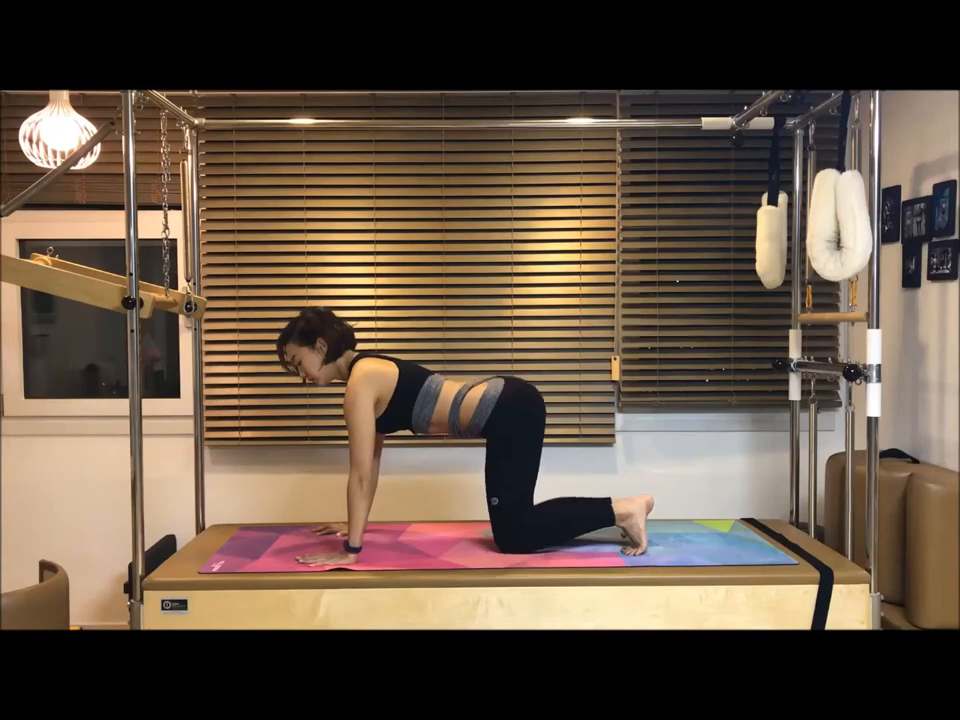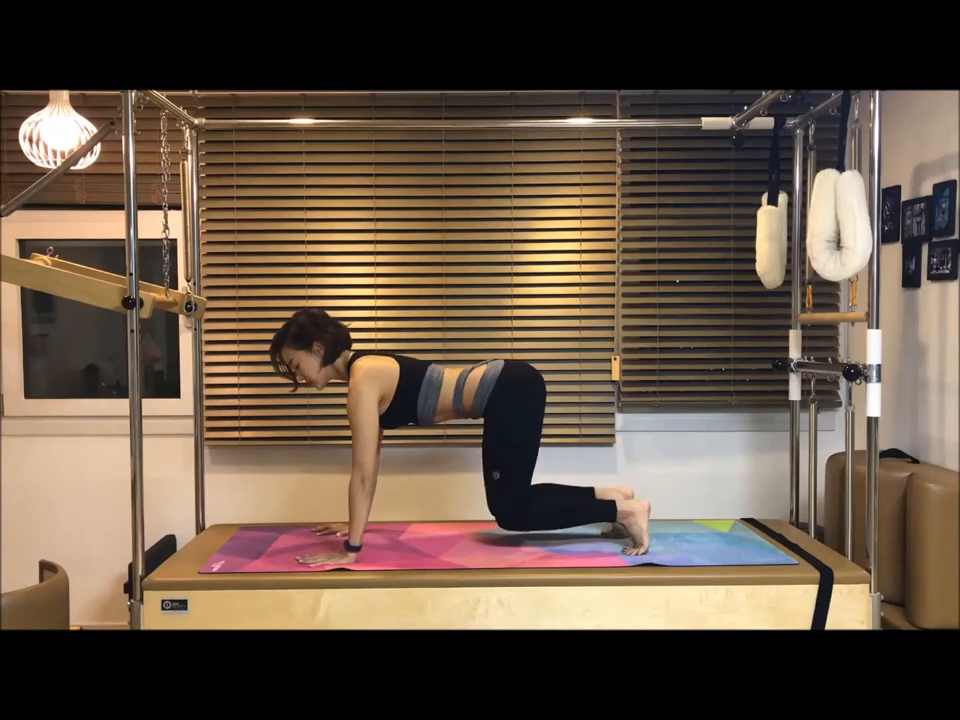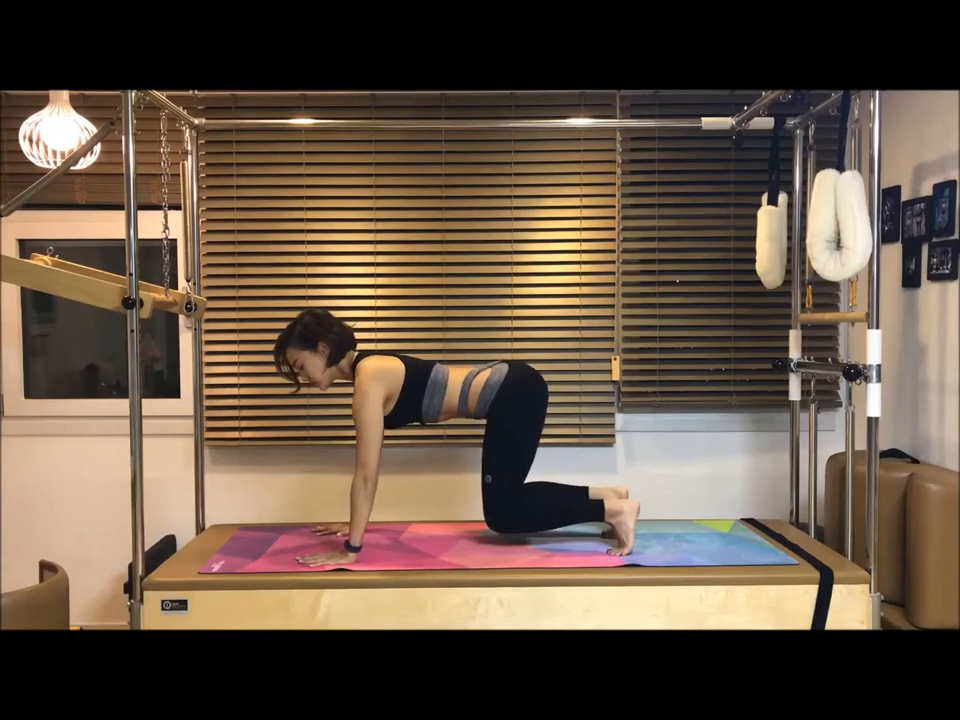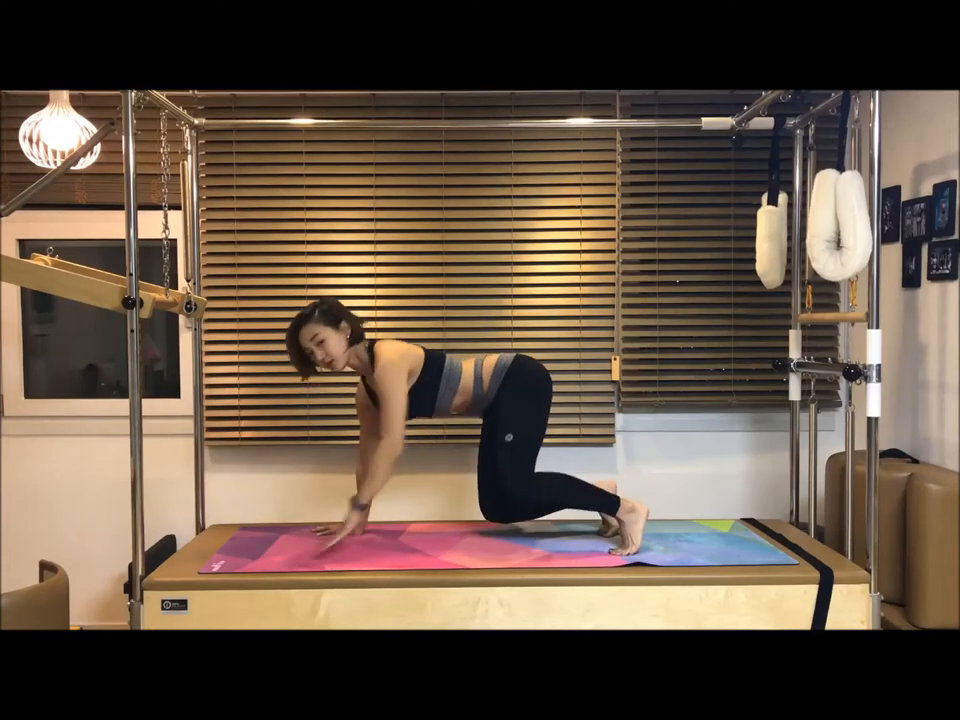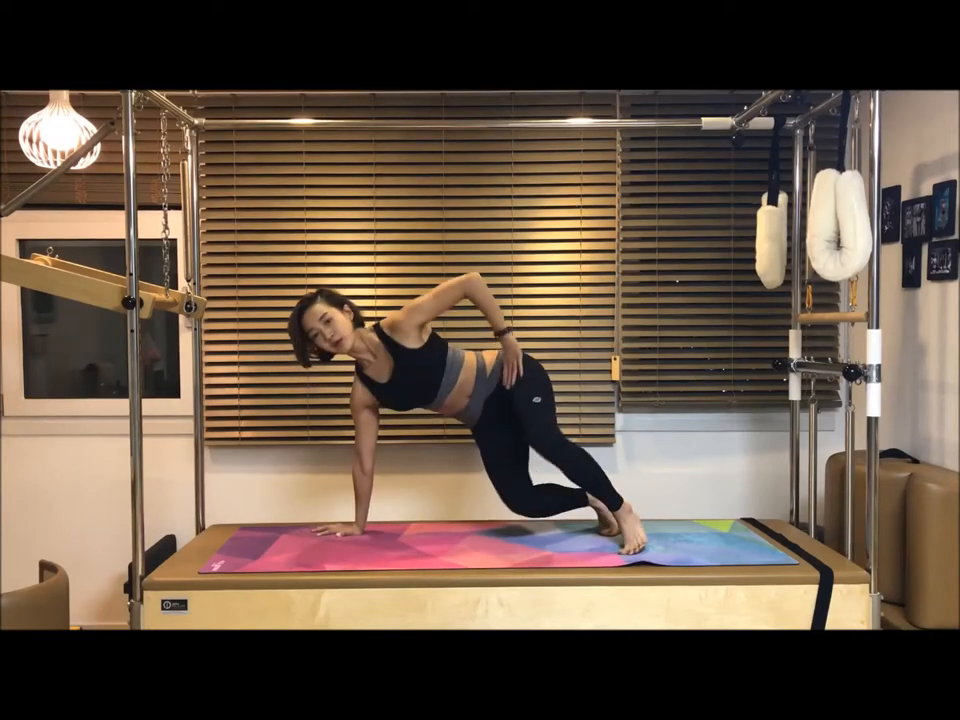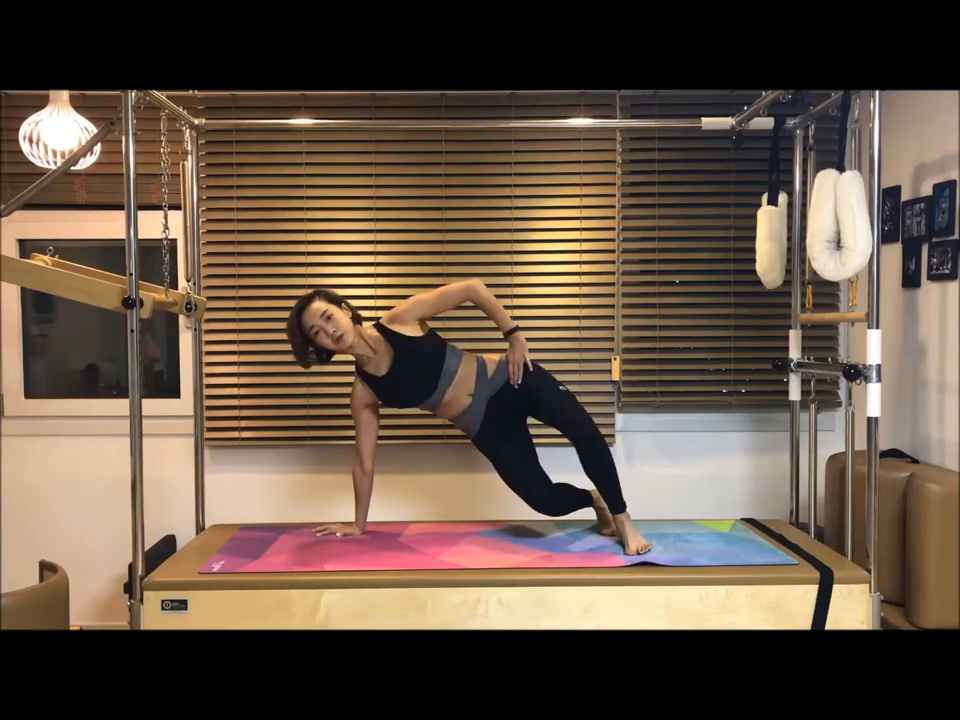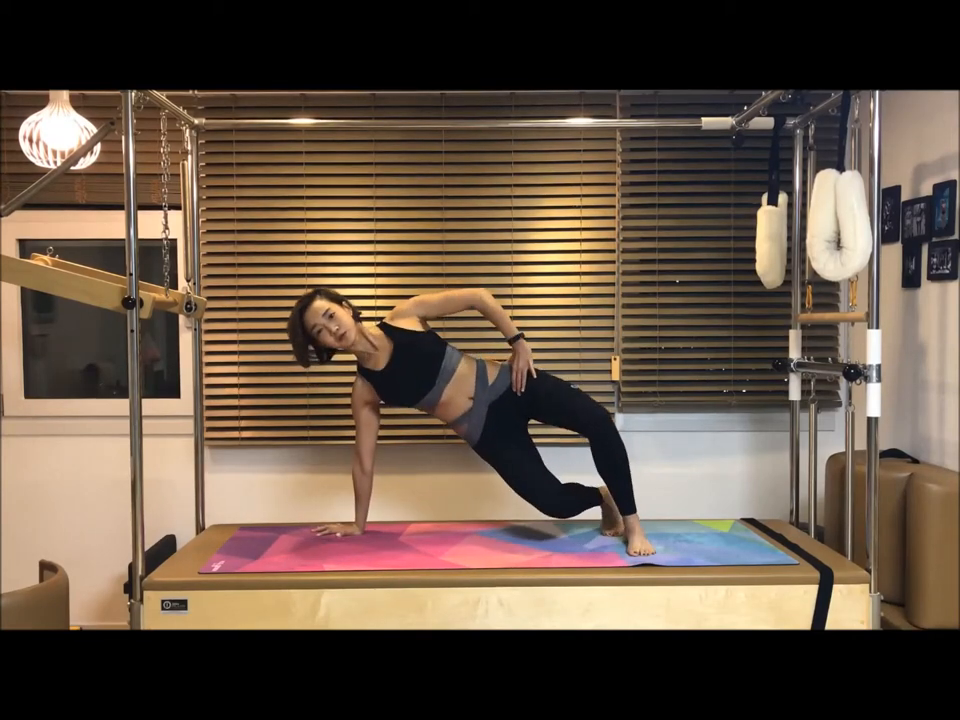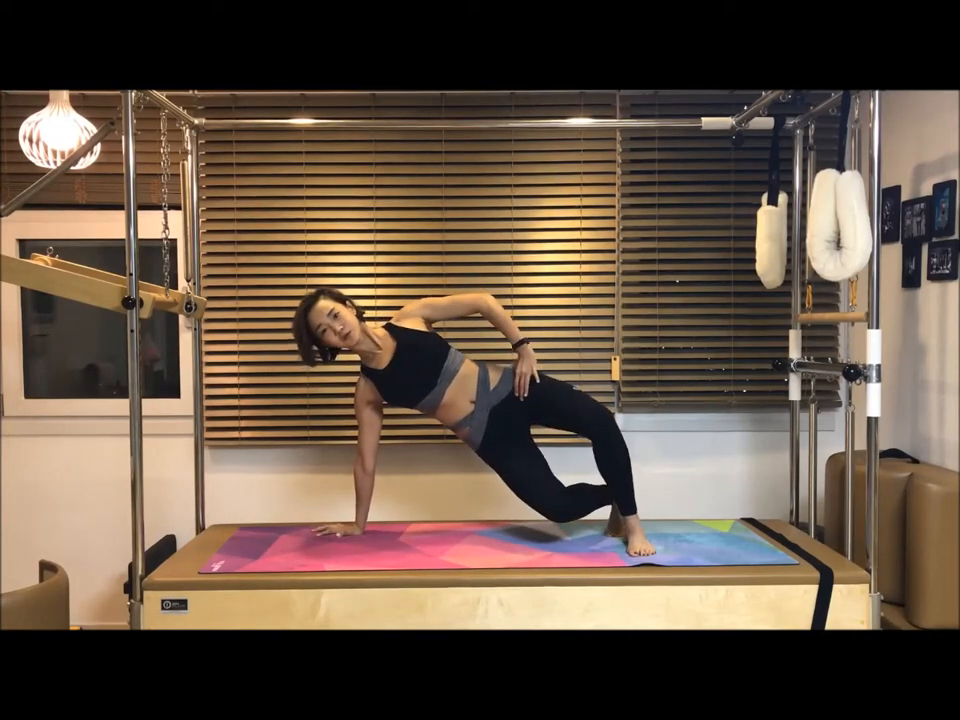
dt=0.4s
person 1, frame 1
left shoulder: (359, 384)
right shoulder: (369, 372)
left elbow: (361, 474)
right elbow: (372, 463)
left wrist: (351, 550)
right wrist: (355, 525)
left hip: (510, 413)
right hip: (509, 403)
left knee: (512, 537)
right knee: (513, 520)
left ankle: (624, 512)
right ankle: (625, 506)
person 1, frame 2
left shoulder: (363, 381)
right shoulder: (367, 371)
left elbow: (363, 473)
right elbow: (371, 464)
left wrist: (351, 548)
right wrist: (355, 524)
left hip: (512, 390)
right hip: (507, 385)
left knee: (512, 511)
right knee: (504, 500)
left ankle: (625, 509)
right ankle: (606, 496)
person 1, frame 3
left shoulder: (368, 381)
right shoulder: (370, 370)
left elbow: (366, 474)
right elbow: (369, 469)
left wrist: (351, 549)
right wrist: (354, 524)
left hip: (515, 394)
right hip: (509, 388)
left knee: (501, 515)
right knee: (504, 496)
left ankle: (613, 509)
right ankle: (605, 495)
person 1, frame 4
left shoulder: (388, 359)
right shoulder: (366, 388)
left elbow: (392, 443)
right elbow: (368, 454)
left wrist: (357, 509)
right wrist: (361, 512)
left hip: (519, 380)
right hip: (499, 403)
left knee: (515, 482)
right knee: (496, 507)
left ankle: (625, 509)
right ankle: (598, 495)
person 1, frame 5
left shoulder: (401, 327)
right shoulder: (363, 391)
left elbow: (471, 281)
right elbow: (364, 461)
left wrist: (505, 335)
right wrist: (358, 523)
left hip: (513, 374)
right hip: (487, 415)
left knee: (545, 439)
right knee: (520, 500)
left ankle: (622, 510)
right ankle: (592, 498)
person 1, frame 6
left shoulder: (401, 320)
right shoulder: (364, 391)
left elbow: (472, 288)
right elbow: (364, 461)
left wrist: (514, 335)
right wrist: (358, 523)
left hip: (509, 379)
right hip: (486, 426)
left knee: (580, 427)
right knee: (543, 499)
left ankle: (622, 518)
right ankle: (595, 500)
person 1, frame 7
left shoulder: (404, 316)
right shoulder: (364, 389)
left elbow: (478, 297)
right elbow: (364, 460)
left wrist: (518, 341)
right wrist: (358, 523)
left hip: (510, 384)
right hip: (487, 431)
left knee: (596, 420)
right knee: (554, 503)
left ankle: (631, 522)
right ankle: (600, 496)
person 1, frame 8
left shoulder: (410, 318)
right shoulder: (367, 388)
left elbow: (484, 301)
right elbow: (366, 461)
left wrist: (523, 346)
right wrist: (358, 523)
left hip: (510, 389)
right hip: (489, 434)
left knee: (599, 420)
right knee: (557, 507)
left ankle: (631, 521)
right ankle: (611, 496)
